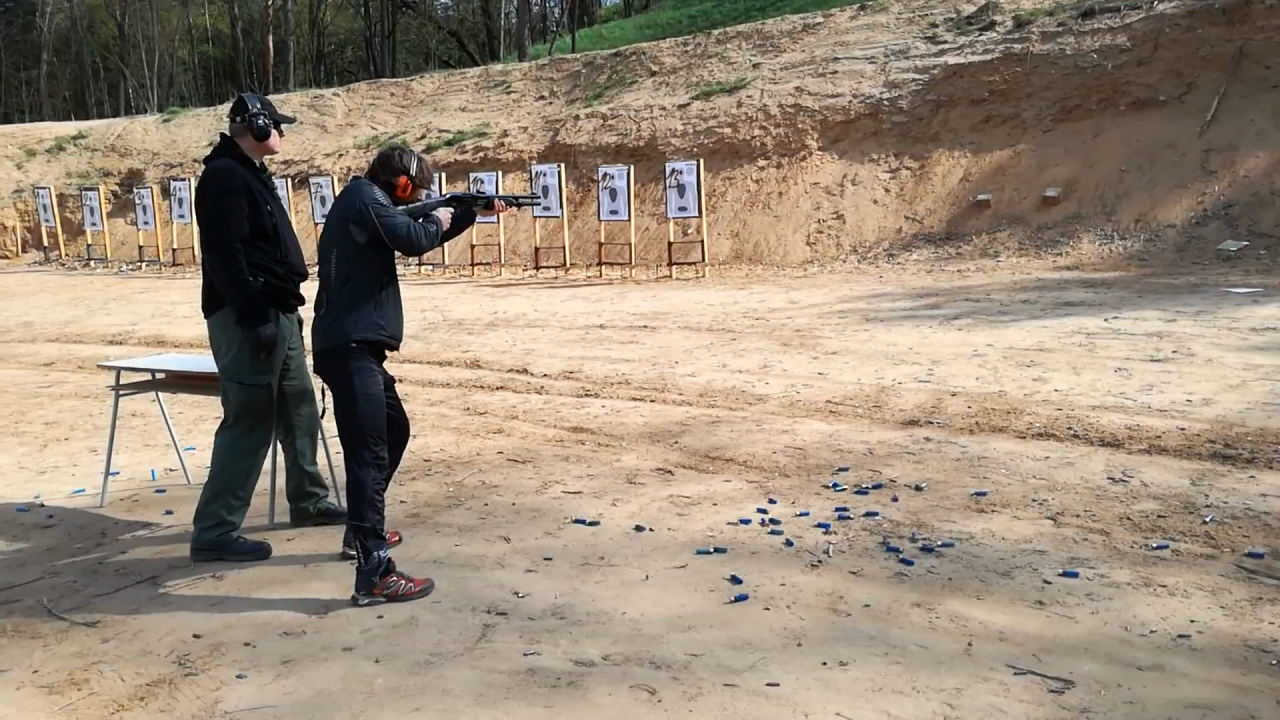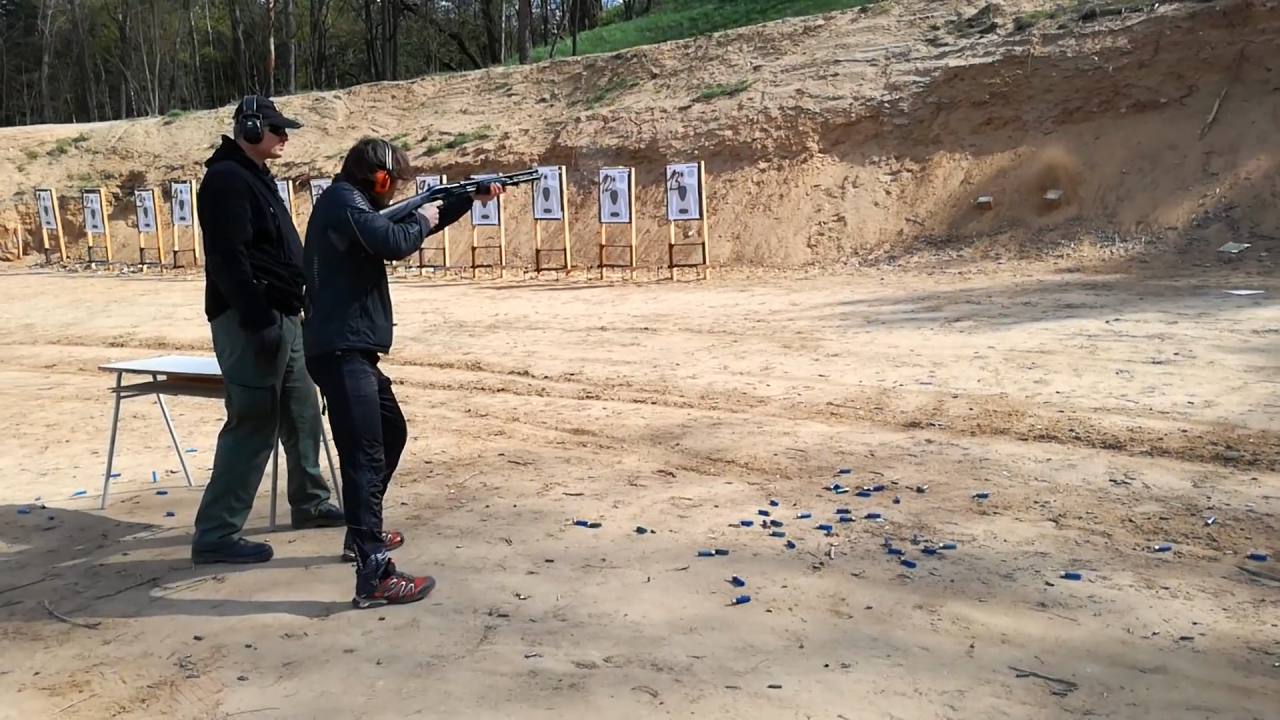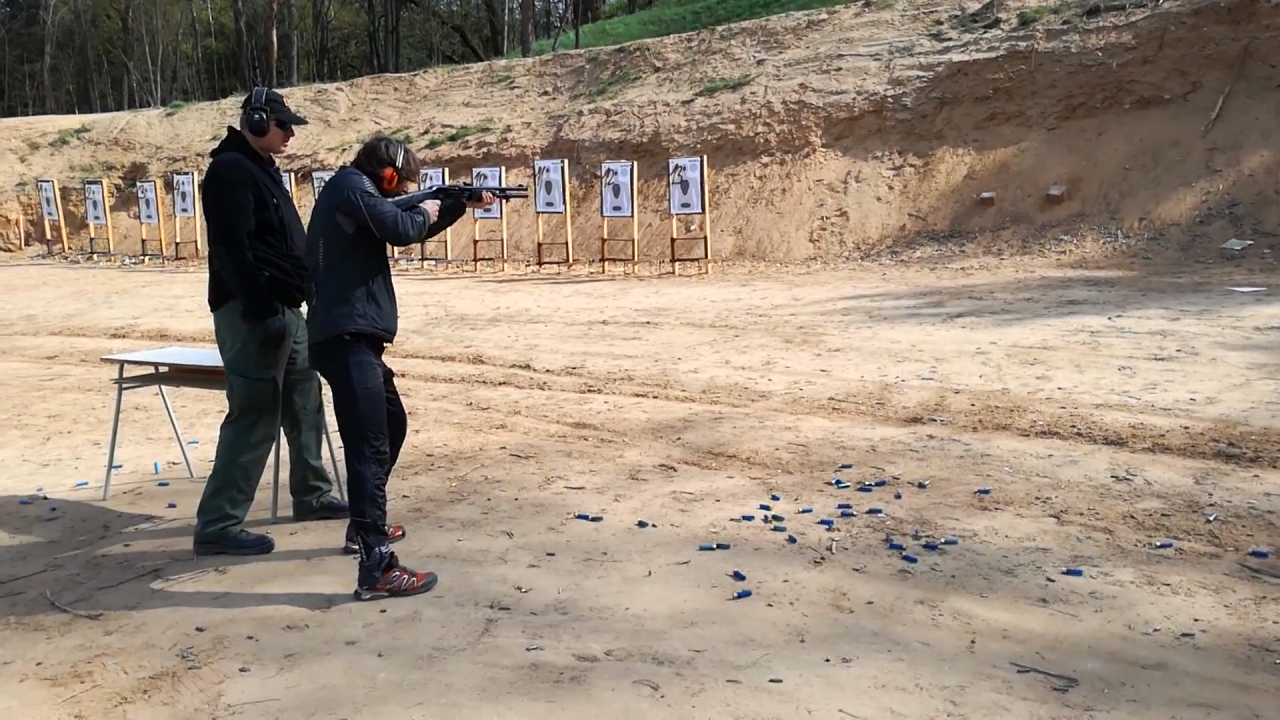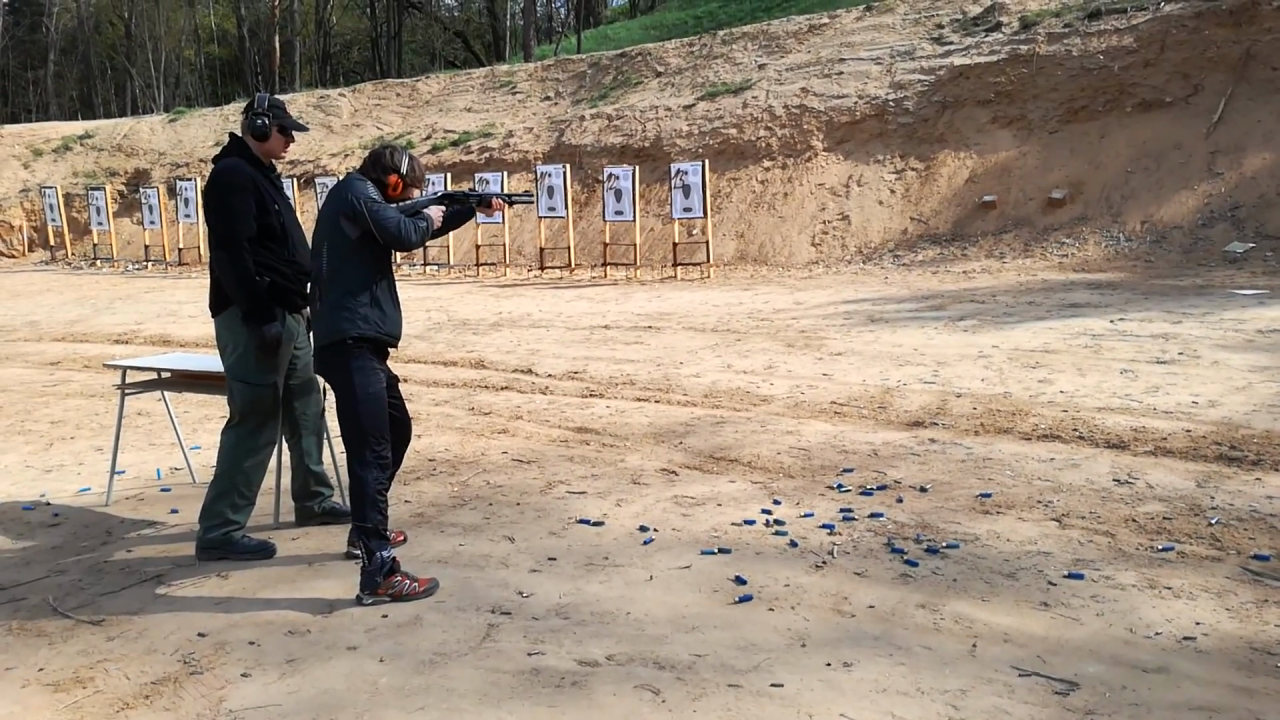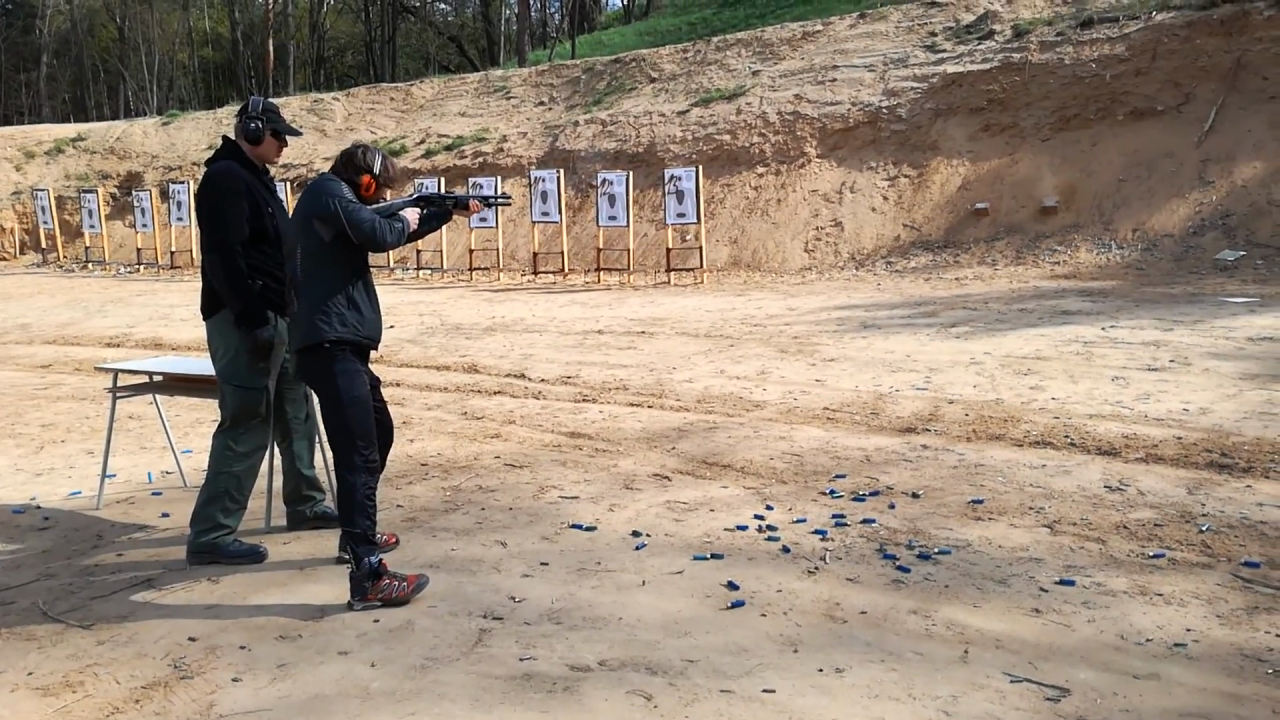
dt=1s
person 1, frame 1
left shoulder: (252, 174)
right shoulder: (224, 176)
right elbow: (224, 257)
left wrist: (285, 309)
right wrist: (254, 318)
left hip: (277, 313)
right hip: (247, 318)
left knee: (299, 412)
right knee: (249, 422)
left ankle: (309, 501)
right ankle: (214, 532)
person 1, frame 2
left shoulder: (256, 176)
right shoulder: (226, 179)
right elbow: (228, 260)
left wrist: (289, 310)
right wrist: (258, 320)
left hip: (280, 315)
right hip: (250, 320)
left knee: (302, 413)
right knee: (253, 423)
left ankle: (310, 503)
right ankle: (216, 533)
person 1, frame 3
left shoulder: (261, 168)
right shoulder: (231, 170)
right elbow: (231, 250)
left wrist: (289, 305)
right wrist: (261, 312)
left hip: (285, 308)
right hip: (253, 312)
left knee: (304, 404)
right knee: (255, 416)
left ankle: (311, 495)
right ankle: (217, 525)
person 1, frame 4
left shoulder: (261, 174)
right shoulder: (232, 175)
right elbow: (232, 255)
left wrist: (297, 305)
right wrist: (260, 317)
left hip: (285, 313)
right hip: (254, 317)
left knee: (304, 410)
right knee: (255, 421)
left ankle: (313, 500)
right ankle: (219, 531)
person 1, frame 5
left shoulder: (255, 177)
right shoulder: (225, 178)
right elbow: (224, 258)
left wrist: (283, 314)
right wrist: (253, 320)
left hip: (277, 316)
right hip: (245, 321)
left knee: (296, 414)
right knee: (246, 426)
left ankle: (306, 505)
right ankle: (210, 535)
person 2, frame 1
left shoulder: (369, 202)
right shoulder: (363, 196)
left elbow: (411, 234)
right elbow: (413, 240)
left wrist: (473, 213)
right wrist: (436, 220)
left hip: (357, 343)
right hip: (348, 346)
left knee: (393, 433)
right knee: (368, 454)
left ankle: (363, 530)
right ankle: (374, 574)
person 2, frame 2
left shoulder: (355, 202)
right shoulder: (344, 200)
left elbow: (410, 226)
right elbow: (394, 244)
left wrist: (470, 198)
right wrist: (421, 220)
left hip: (354, 346)
right hip: (341, 350)
left knee: (391, 435)
right knee: (365, 456)
left ankle: (363, 532)
right ankle: (375, 576)
person 2, frame 3
left shoulder: (358, 192)
right shoulder: (351, 184)
left elbow: (408, 233)
right elbow: (402, 229)
left wrist: (463, 205)
right wrist: (424, 213)
left hip: (356, 335)
right hip: (346, 338)
left knee: (392, 428)
right knee: (370, 446)
left ankle: (365, 523)
right ankle: (377, 568)
person 2, frame 4
left shoulder: (368, 200)
right shoulder: (355, 190)
left elbow: (414, 224)
right elbow: (403, 234)
left wrist: (474, 208)
right wrist: (428, 219)
left hip: (362, 340)
right hip: (350, 343)
left knee: (395, 432)
right knee: (371, 452)
left ankle: (368, 528)
right ankle: (379, 573)
person 2, frame 5
left shoulder: (341, 201)
right shoulder: (329, 190)
left elbow: (393, 231)
right elbow: (378, 235)
left wrist: (449, 212)
right wrist: (402, 221)
left hip: (343, 343)
right hip: (331, 345)
left knee: (378, 437)
right knee: (358, 455)
left ankle: (358, 535)
right ankle: (368, 577)
